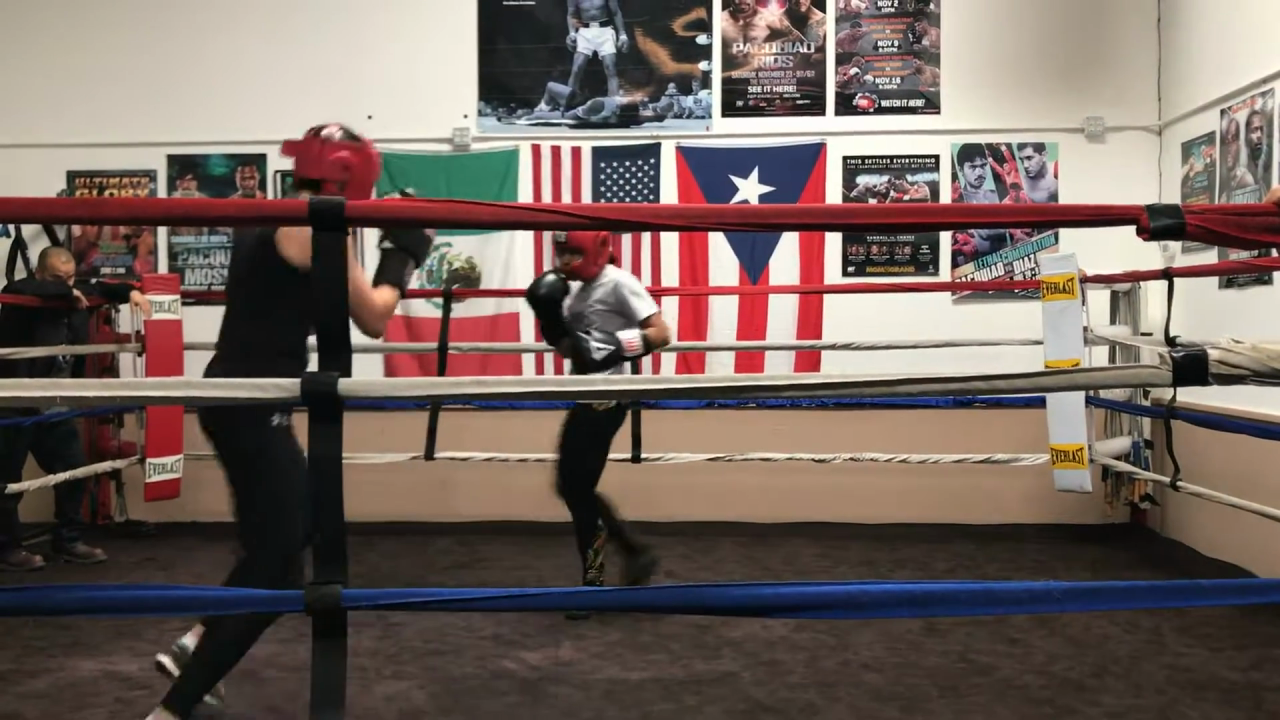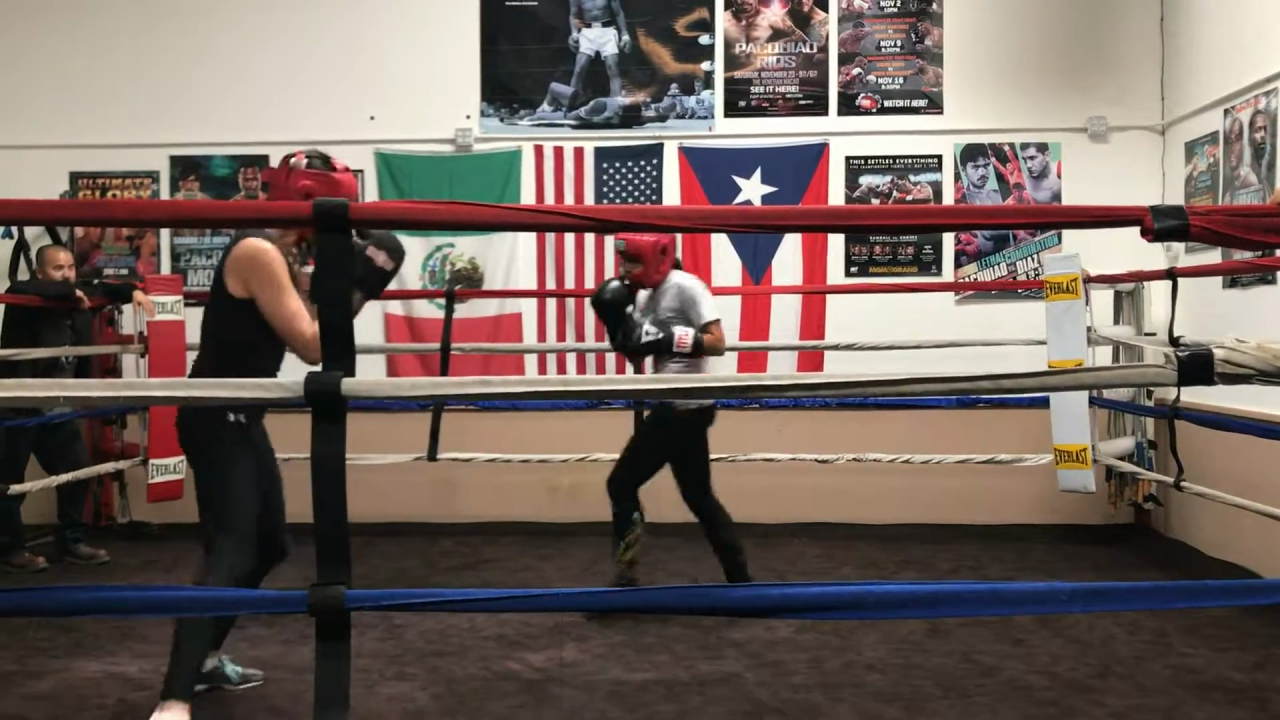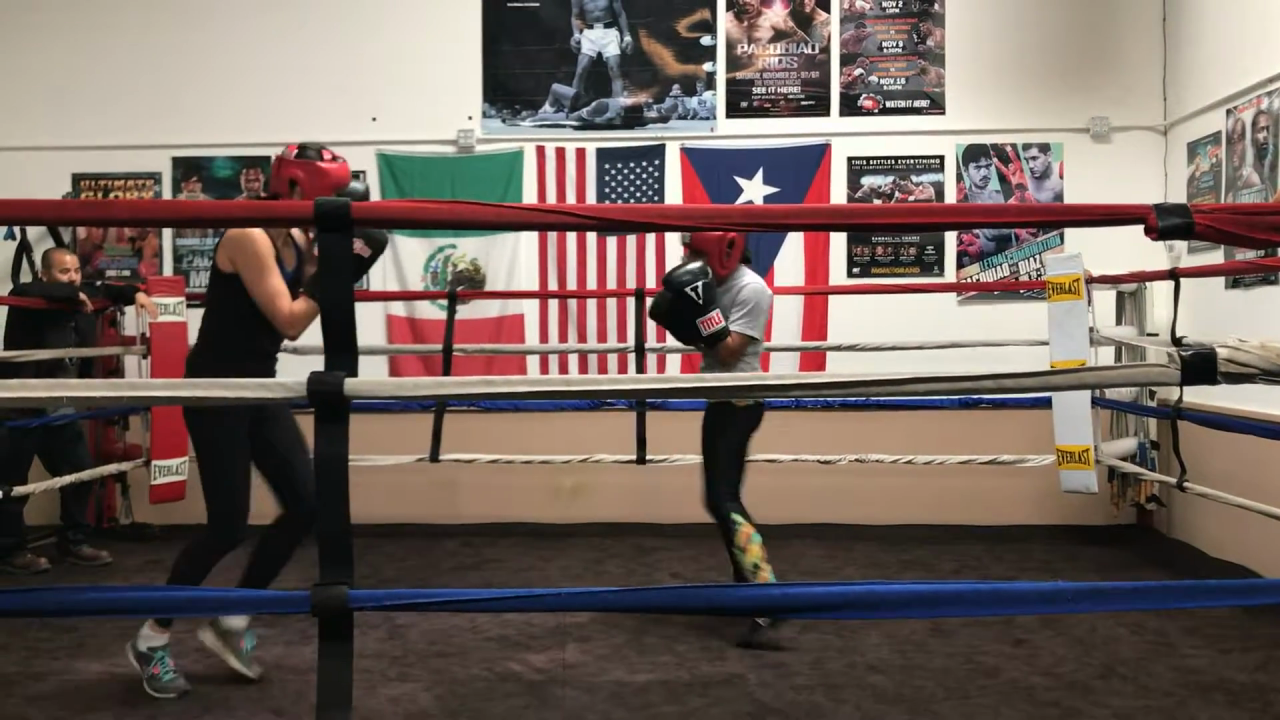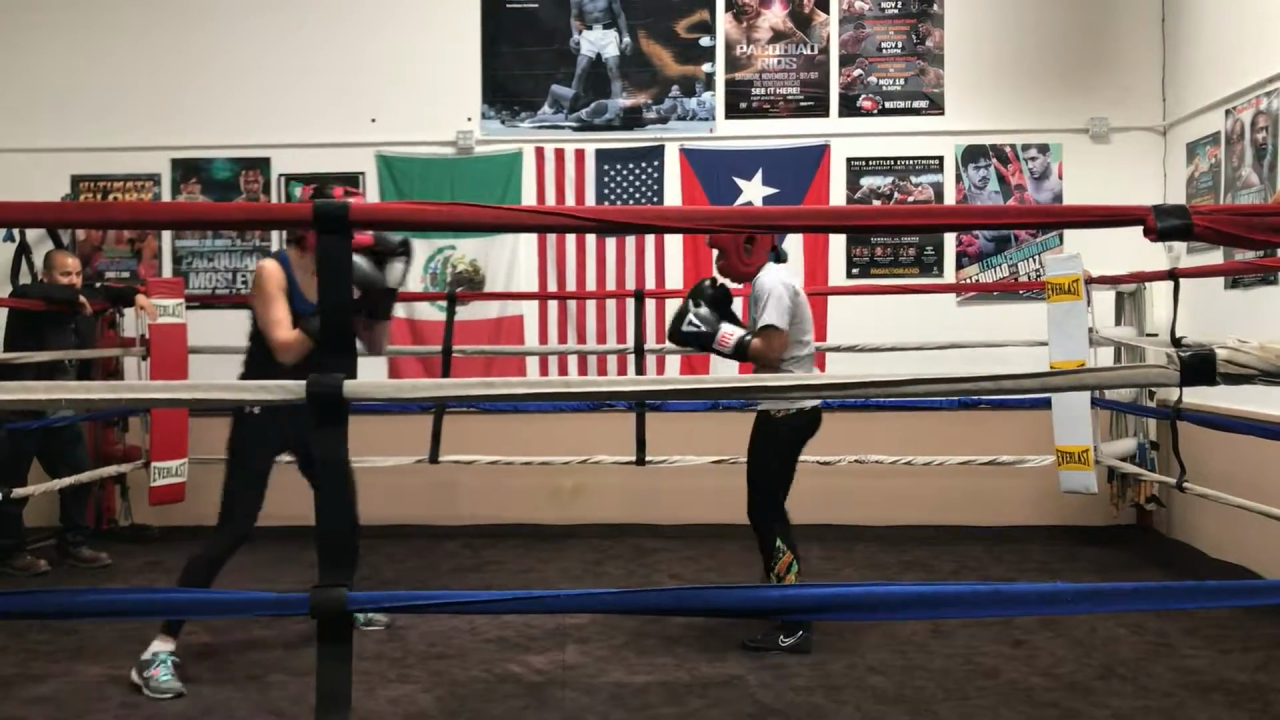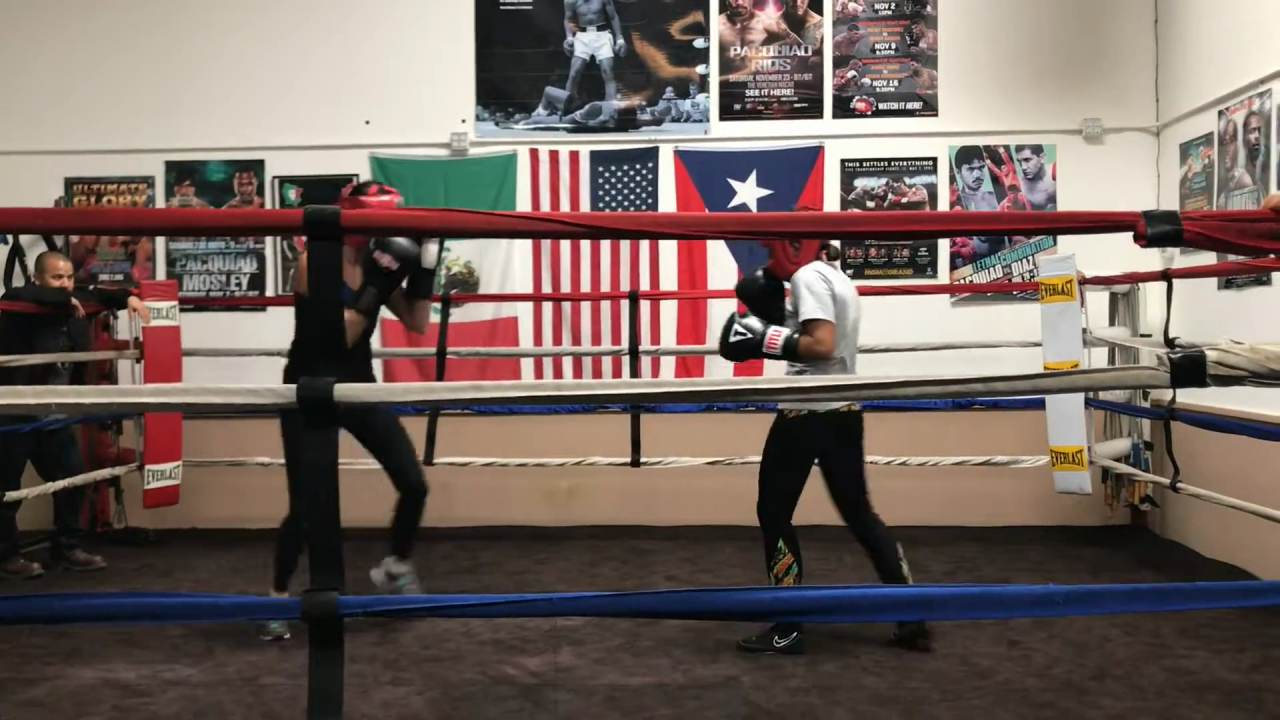
dt=0.3s
person 1, frame 1
left shoulder: (261, 222)
right shoulder: (318, 224)
right elbow: (373, 320)
right wrist: (402, 258)
left hip: (230, 395)
right hip: (256, 403)
left knee: (289, 529)
right knee: (278, 574)
left ankle: (195, 646)
person 1, frame 2
left shoulder: (282, 251)
right shoulder: (256, 253)
left elbow: (305, 329)
right elbow: (308, 344)
left wrist: (353, 279)
right wrist: (361, 285)
left hip: (238, 414)
right hip: (217, 415)
left knee: (269, 544)
right knee: (232, 555)
left ankle: (202, 657)
person 1, frame 3
left shoulder: (294, 238)
right shoulder: (247, 235)
left elbow: (319, 299)
right elbow: (289, 321)
left hip: (258, 384)
right hip: (216, 384)
left knee: (304, 507)
right knee: (227, 525)
left ankle: (229, 624)
right ankle: (153, 638)
person 1, frame 4
right shoulder: (272, 270)
left elbow: (376, 343)
right elbow: (284, 351)
left wrist: (382, 288)
left hip: (314, 411)
right hip: (263, 410)
left knee: (342, 518)
right knee: (233, 530)
right ankle: (160, 650)
person 1, frame 5
left shoulder: (375, 259)
right shoulder: (314, 259)
left elbow: (417, 324)
right elbow: (340, 332)
left wrist: (422, 270)
right wrist: (374, 286)
left hip: (359, 386)
left knee: (415, 485)
right knee: (305, 509)
left ankle: (395, 567)
right ankle: (279, 598)
person 2, frame 1
left shoulder: (619, 284)
right shoulder: (577, 289)
left elbow: (661, 333)
right elbow: (566, 348)
left wrist: (615, 346)
right wrist: (549, 314)
left hip: (601, 404)
right hip: (584, 402)
left knee: (578, 492)
right knee: (571, 487)
left ankle: (593, 583)
right ankle: (636, 554)
person 2, frame 2
left shoulder: (686, 288)
right shoulder: (646, 296)
left elbow: (716, 342)
right elbow: (635, 355)
left wrist: (665, 339)
right wrist: (617, 321)
left hip: (683, 407)
right hip: (682, 407)
left knee: (621, 483)
right knee: (700, 496)
left ankle: (625, 579)
right ankle: (741, 586)
person 2, frame 3
left shoulder: (751, 289)
right shoulder: (711, 284)
left elbow: (728, 352)
right elbow: (699, 340)
left wrist: (702, 308)
right wrist: (676, 315)
left hip: (737, 402)
right hip: (723, 402)
left knee: (721, 499)
right knee: (726, 496)
right ankle: (745, 587)
person 2, frame 4
left shoulder: (769, 282)
right shoulder: (773, 279)
left elbow: (769, 351)
right elbow: (762, 341)
left wrist: (715, 334)
right wrist: (720, 318)
left hip: (784, 411)
right hip: (800, 408)
left knee: (764, 513)
right knee: (769, 503)
left ankle: (794, 627)
right ankle: (785, 590)
person 2, frame 5
left shoulder: (808, 276)
right shoulder: (837, 278)
left elbow: (821, 345)
left wrist: (764, 337)
right wrist: (772, 315)
left hip: (805, 413)
right hip: (844, 411)
left knee: (773, 515)
right knee: (859, 512)
left ankle: (787, 628)
right ankle: (912, 615)
person 3, frame 1
left shoulder: (76, 295)
left elbow: (101, 289)
left wrist: (130, 291)
right wrist: (65, 291)
left hip: (56, 407)
left knee: (74, 470)
left ankle: (67, 541)
person 3, frame 2
left shoulder: (78, 295)
left elbow: (103, 289)
left wrist: (132, 291)
right wrist: (68, 293)
left hip: (59, 409)
left knee: (77, 472)
left ankle: (71, 542)
person 3, frame 3
left shoulder: (83, 297)
right shoulder: (27, 298)
left elbow: (106, 291)
right elbow: (27, 291)
left wrist: (135, 293)
right wrist: (73, 294)
left hip: (63, 409)
left knee: (80, 473)
left ankle: (73, 543)
person 3, frame 4
left shoulder: (83, 299)
right shoulder: (27, 299)
left elbow: (106, 293)
right elbow: (27, 293)
left wrist: (135, 295)
right wrist: (72, 297)
left hip: (62, 411)
left knee: (80, 475)
left ankle: (73, 545)
person 3, frame 5
left shoulder: (75, 301)
left elbow: (99, 295)
left wrist: (128, 297)
right wrist: (63, 300)
left hip: (55, 414)
left knee: (73, 478)
left ankle: (66, 548)
